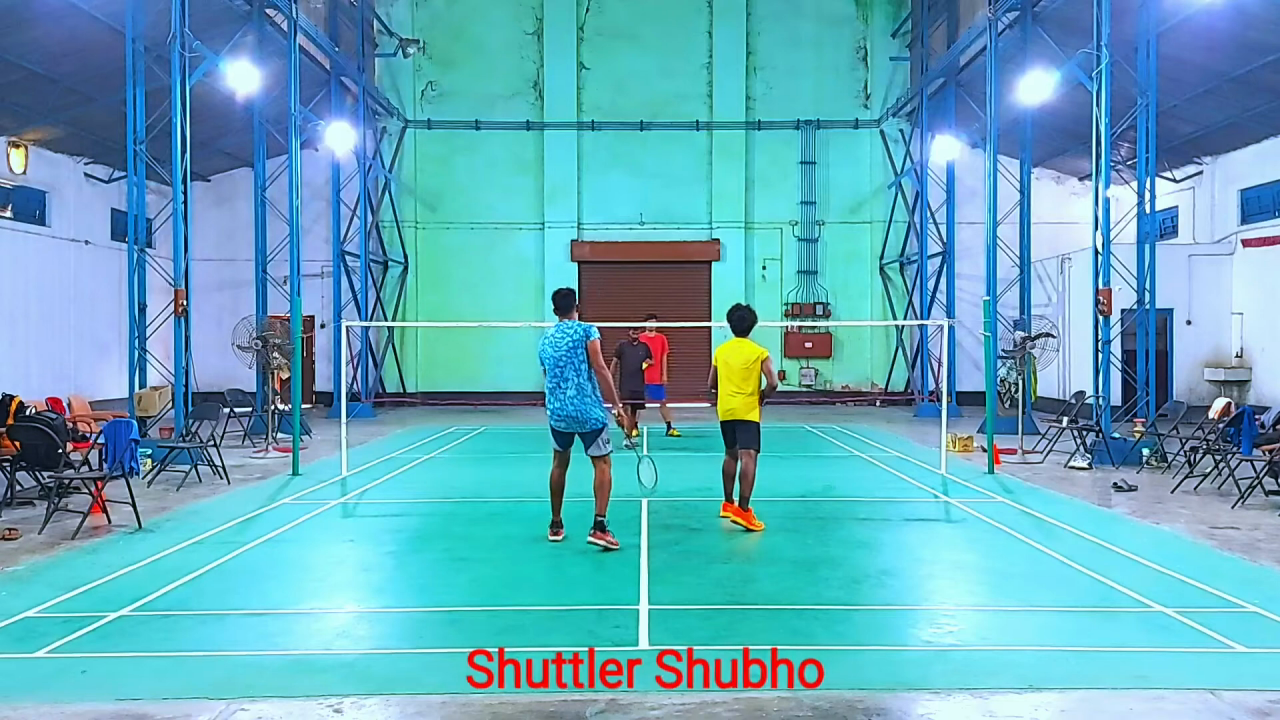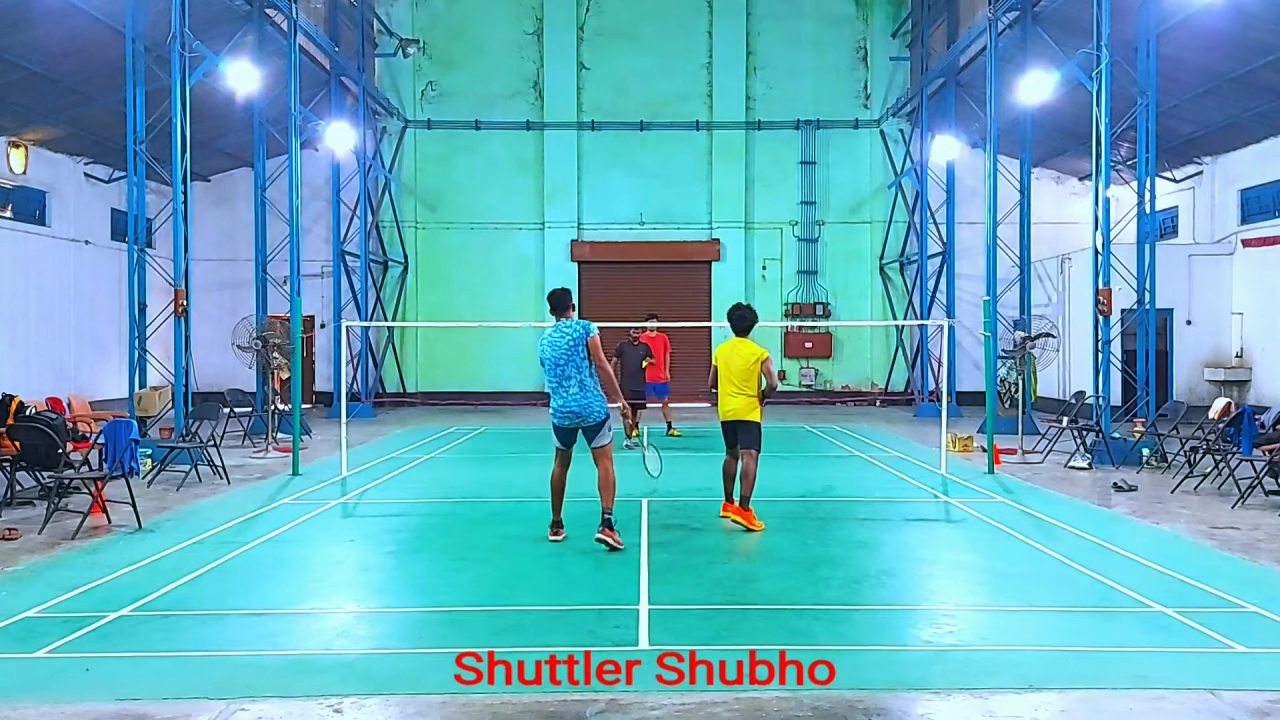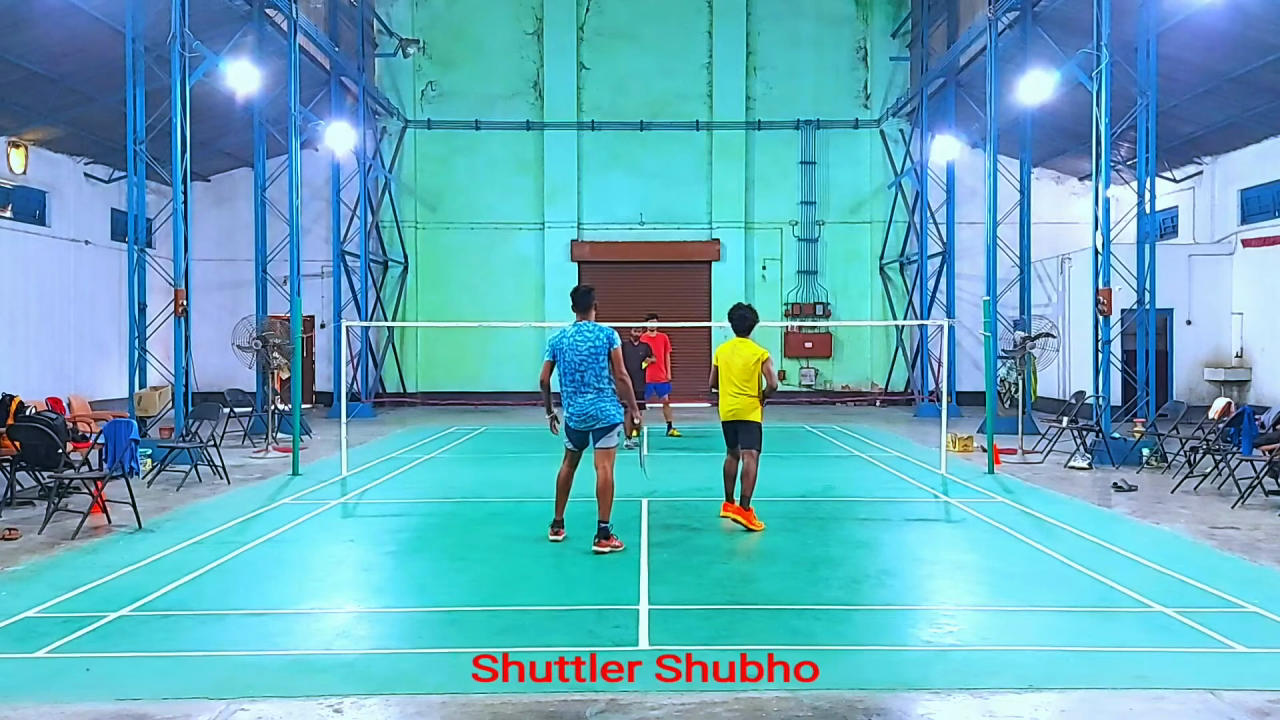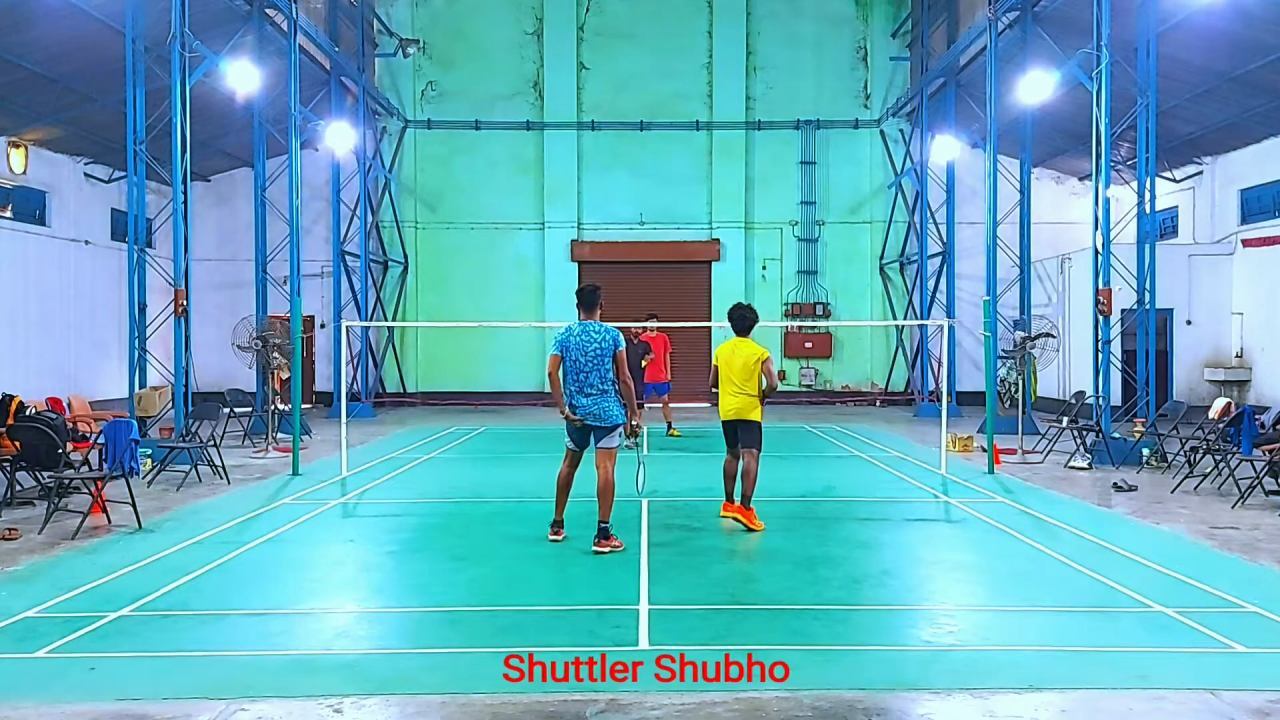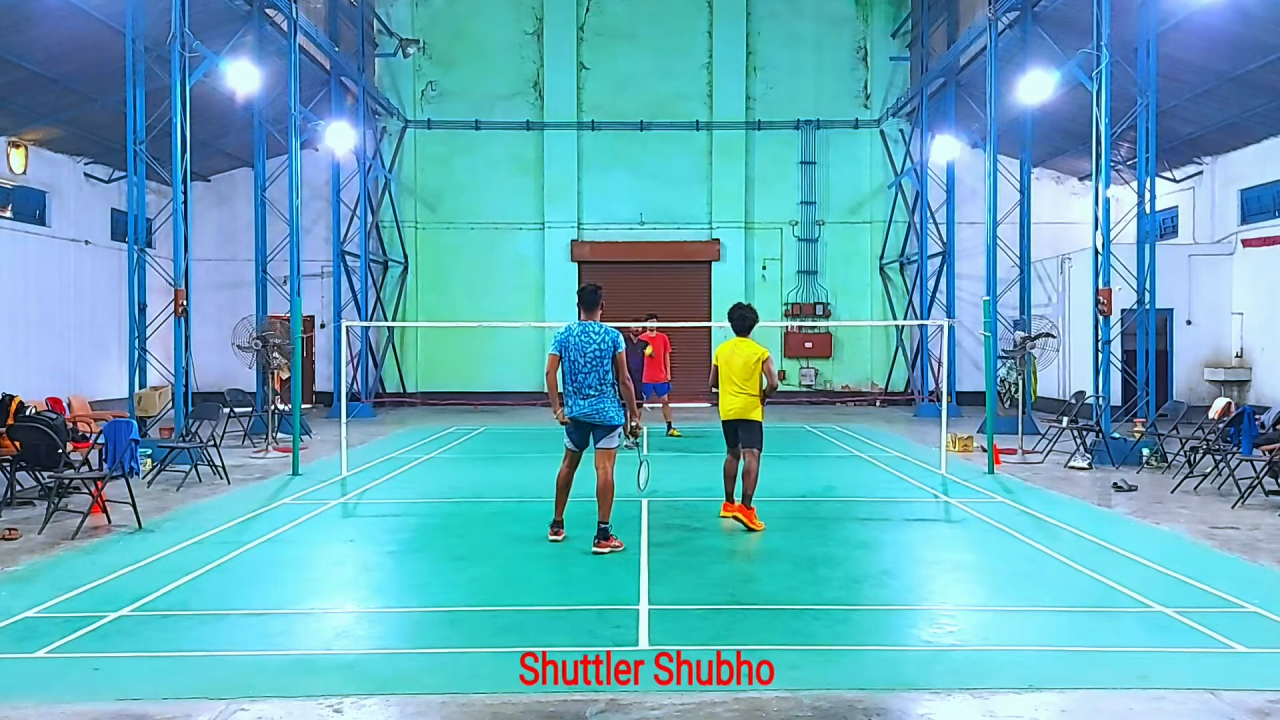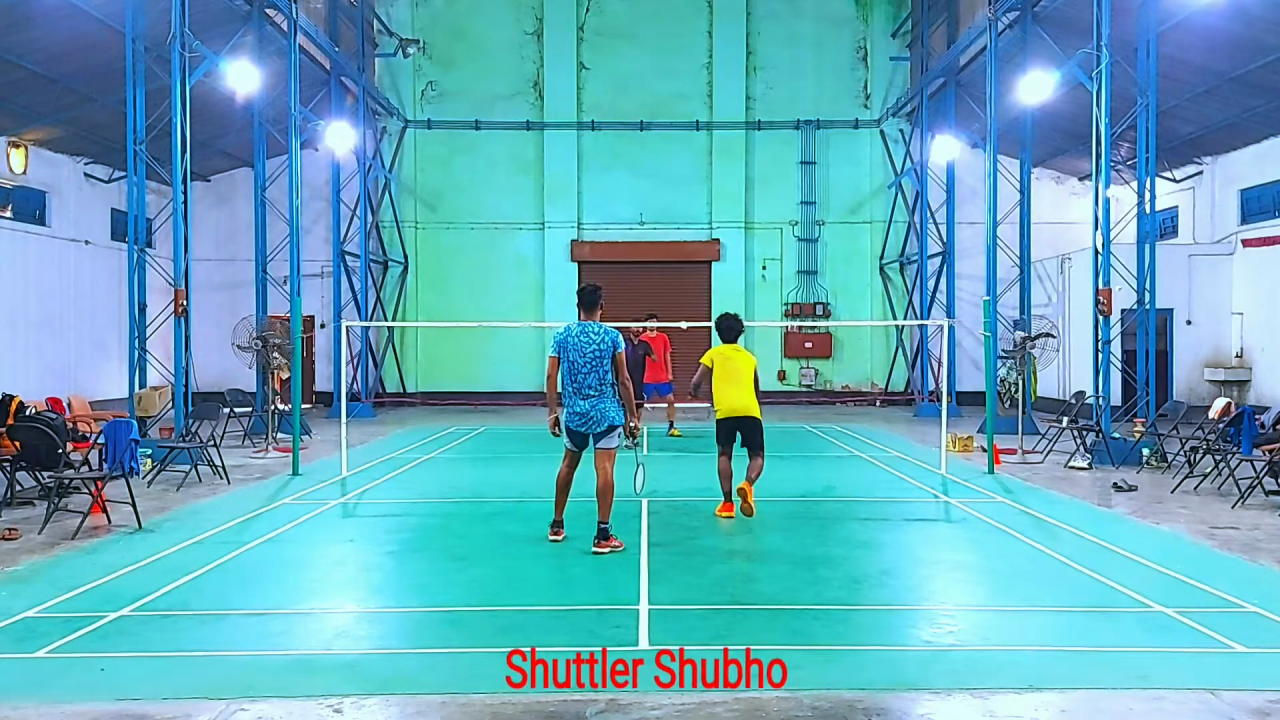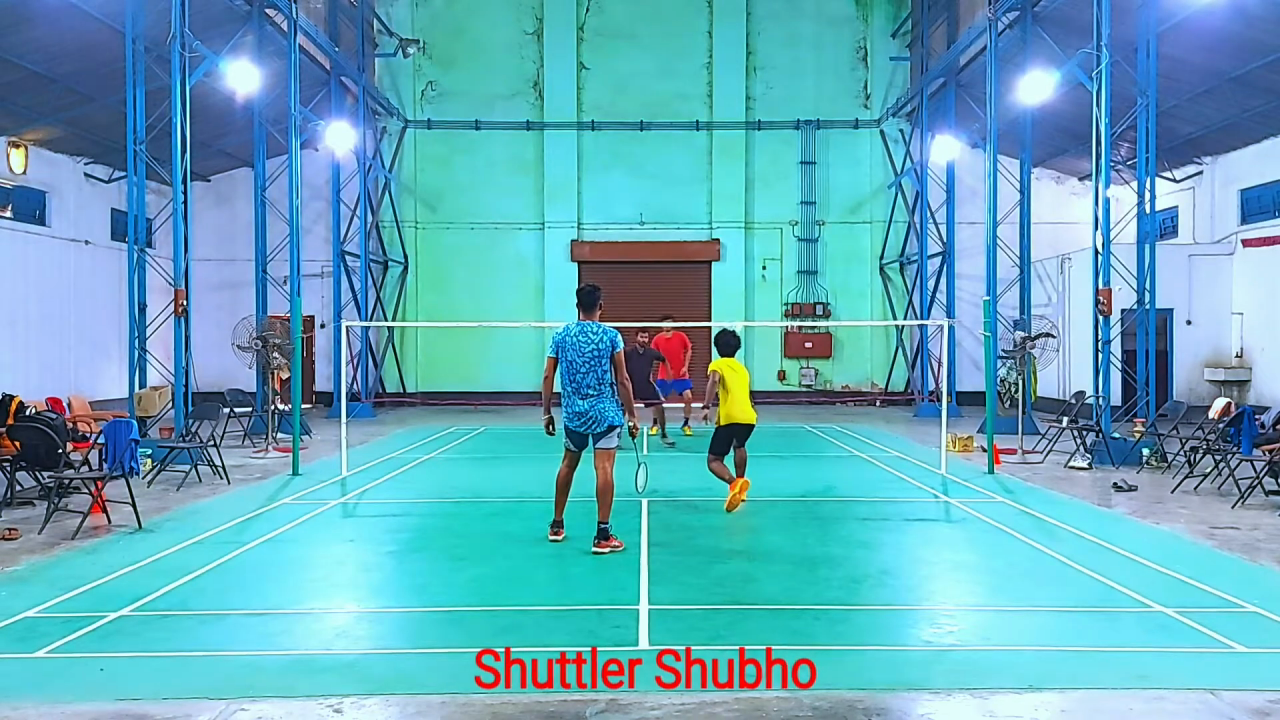
dt=0.4s
person 1, frame 1
left shoulder: (545, 340)
right shoulder: (586, 330)
right elbow: (599, 368)
right wrist: (616, 405)
left hip: (557, 412)
right hip: (589, 410)
left knee: (559, 465)
right knee: (602, 465)
left ankle: (556, 525)
right ankle: (599, 527)
person 1, frame 2
left shoulder: (544, 341)
right shoulder: (585, 328)
right elbow: (601, 364)
right wrist: (620, 399)
left hip: (560, 410)
right hip: (592, 407)
left knee: (561, 464)
right knee: (604, 464)
left ankle: (556, 525)
right ankle: (606, 524)
person 1, frame 3
left shoulder: (558, 339)
right shoulder: (608, 335)
left elbow: (544, 380)
right elbow: (621, 376)
left wrist: (550, 412)
right wrist: (634, 409)
left hip: (574, 413)
right hip: (606, 411)
left knee: (568, 465)
right knee: (604, 469)
left ankle: (557, 525)
right ankle: (603, 535)
person 1, frame 4
left shoulder: (564, 335)
right shoulder: (613, 335)
left elbow: (552, 373)
right elbow: (624, 379)
left wrist: (563, 409)
right wrist: (633, 413)
left hip: (577, 412)
right hip: (608, 412)
left knee: (569, 465)
right knee: (605, 469)
left ankle: (557, 525)
right ankle: (603, 535)
person 1, frame 5
left shoulder: (563, 335)
right shoulder: (613, 336)
left elbow: (550, 373)
right elbow: (624, 380)
left wrist: (557, 408)
right wrist: (633, 415)
left hip: (575, 412)
right hip: (607, 412)
left knee: (568, 465)
right knee: (604, 470)
left ankle: (557, 525)
right ankle: (603, 535)
person 1, frame 6
left shoulder: (562, 335)
right shoulder: (612, 336)
left elbow: (551, 376)
right elbow: (623, 380)
left wrist: (553, 413)
right wrist: (632, 416)
left hip: (574, 414)
right hip: (607, 413)
left knee: (568, 465)
right knee: (604, 470)
left ankle: (557, 525)
right ankle: (602, 535)
person 1, frame 7
left shoulder: (560, 336)
right shoulder: (611, 336)
left elbow: (548, 377)
right elbow: (622, 380)
left wrist: (546, 413)
right wrist: (631, 415)
left hip: (573, 413)
right hip: (605, 412)
left knee: (568, 465)
right knee: (604, 470)
left ankle: (557, 525)
right ankle: (602, 535)
person 2, frame 1
left shoulder: (720, 351)
right shoulder: (759, 352)
left elbow: (712, 384)
right elbow: (772, 383)
right wrist: (761, 397)
left hip: (725, 411)
right hip: (747, 411)
left knee: (731, 455)
right knee: (748, 457)
left ankle: (728, 504)
right ankle: (743, 510)
person 2, frame 2
left shoulder: (720, 350)
right shoulder: (759, 353)
left elbow: (712, 383)
right elbow: (772, 384)
right wrist: (762, 397)
left hip: (726, 411)
right hip: (748, 411)
left knee: (732, 455)
right knee: (749, 457)
left ankle: (728, 504)
right ankle: (744, 510)
person 2, frame 3
left shoulder: (721, 350)
right shoulder: (760, 353)
left elbow: (713, 383)
right elbow: (772, 385)
right wrist: (762, 397)
left hip: (727, 411)
right hip: (749, 412)
left knee: (732, 454)
right knee: (750, 457)
left ankle: (729, 504)
right ankle: (744, 509)
person 2, frame 4
left shoulder: (721, 350)
right shoulder: (760, 352)
left elbow: (713, 382)
right elbow: (772, 384)
right wrist: (762, 396)
left hip: (727, 411)
right hip: (749, 411)
left knee: (732, 454)
right knee: (750, 456)
left ankle: (729, 504)
right ankle: (745, 508)
person 2, frame 5
left shoulder: (721, 350)
right shoulder: (760, 352)
left elbow: (713, 382)
right elbow: (773, 384)
right wrist: (762, 396)
left hip: (727, 411)
right hip: (749, 411)
left knee: (733, 454)
right knee: (751, 456)
left ankle: (729, 504)
right ankle: (746, 509)
person 2, frame 6
left shoulder: (713, 354)
right shoulder: (750, 358)
left elbow: (696, 382)
left wrist: (694, 393)
left hip: (725, 411)
right hip: (751, 412)
left knee: (725, 456)
right knee: (757, 457)
left ankle: (727, 503)
right ankle: (747, 486)
person 2, frame 7
left shoulder: (717, 365)
right shoulder: (742, 368)
left elbow: (714, 382)
left wrist: (706, 406)
left hip: (729, 419)
right hip: (749, 418)
left knee: (713, 461)
right knee: (739, 447)
left ankle: (735, 483)
right ankle: (739, 488)
